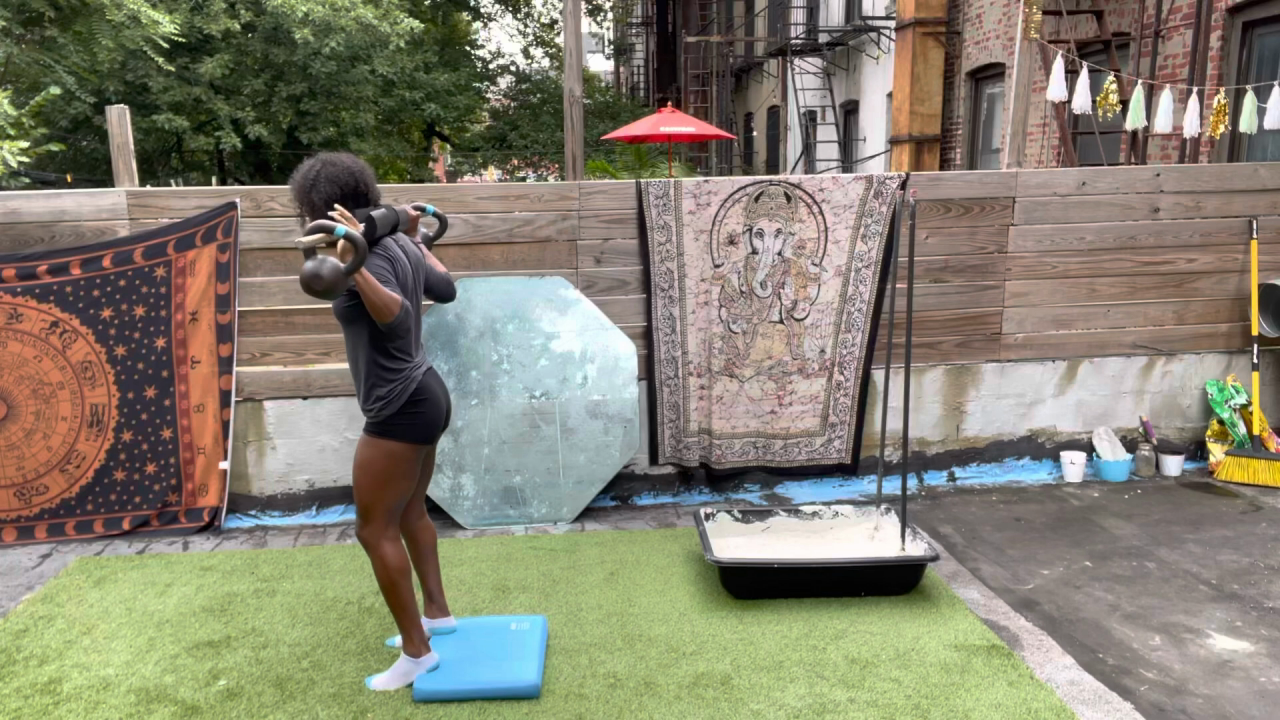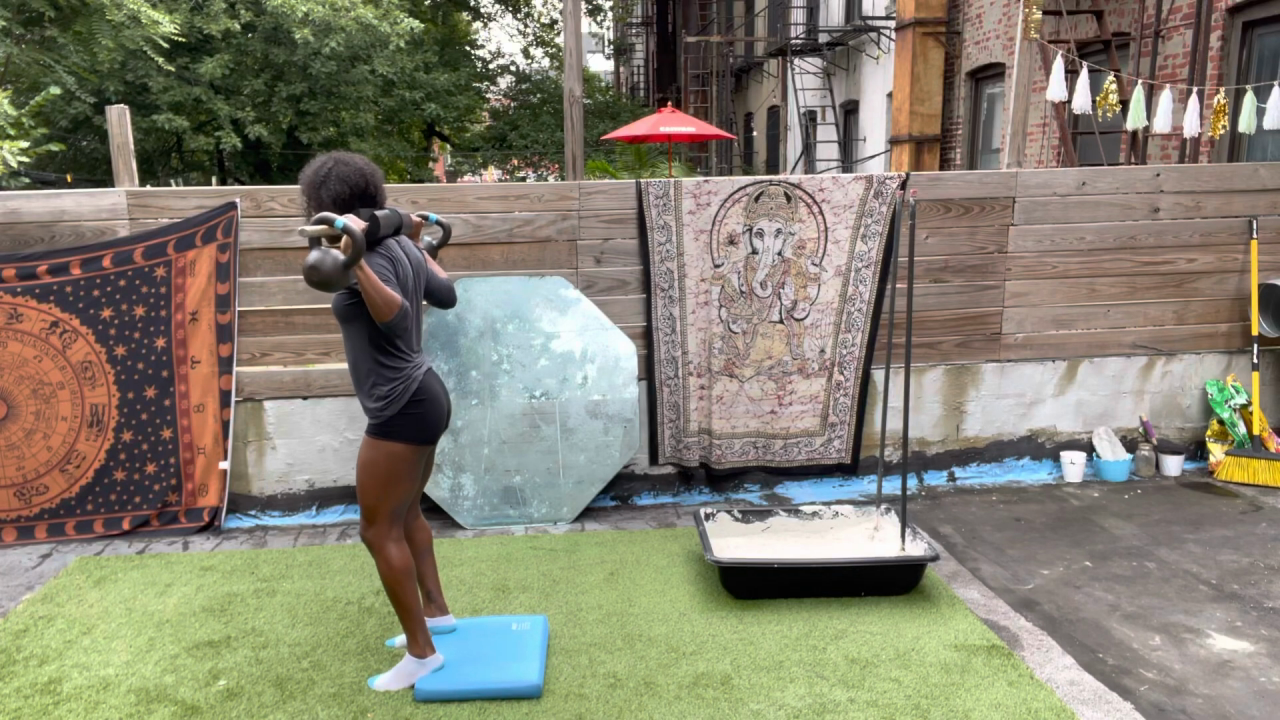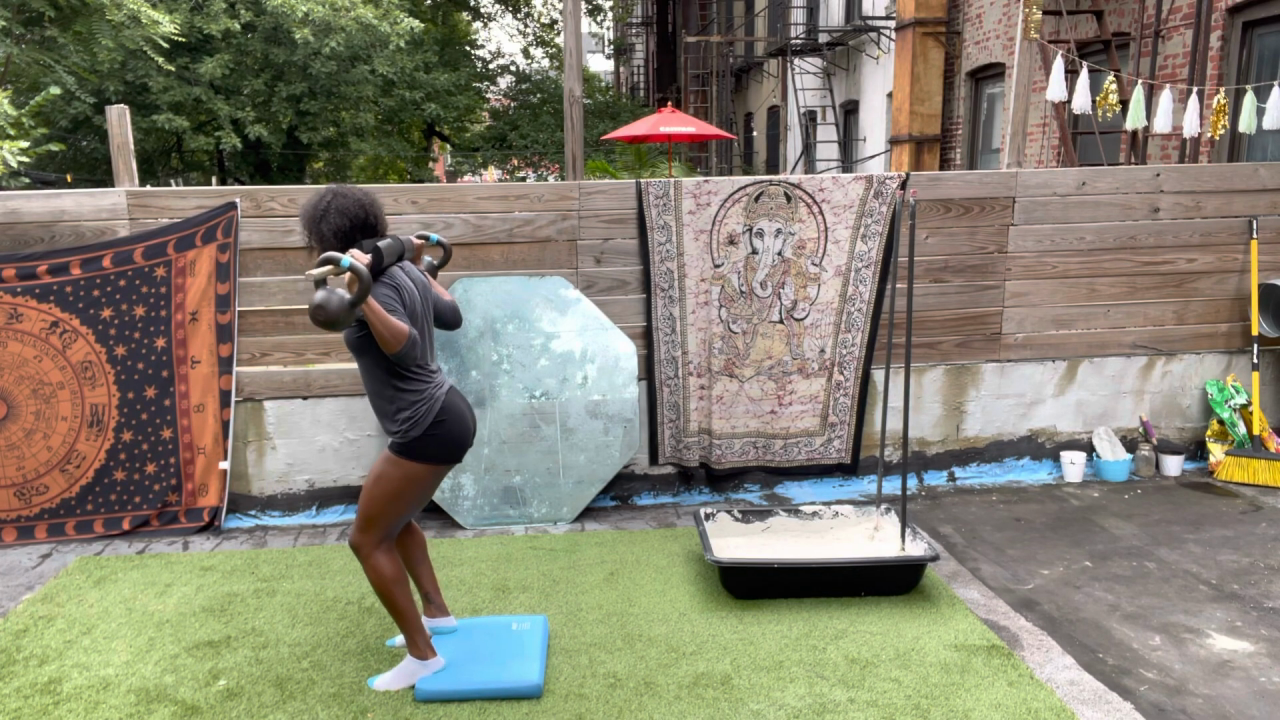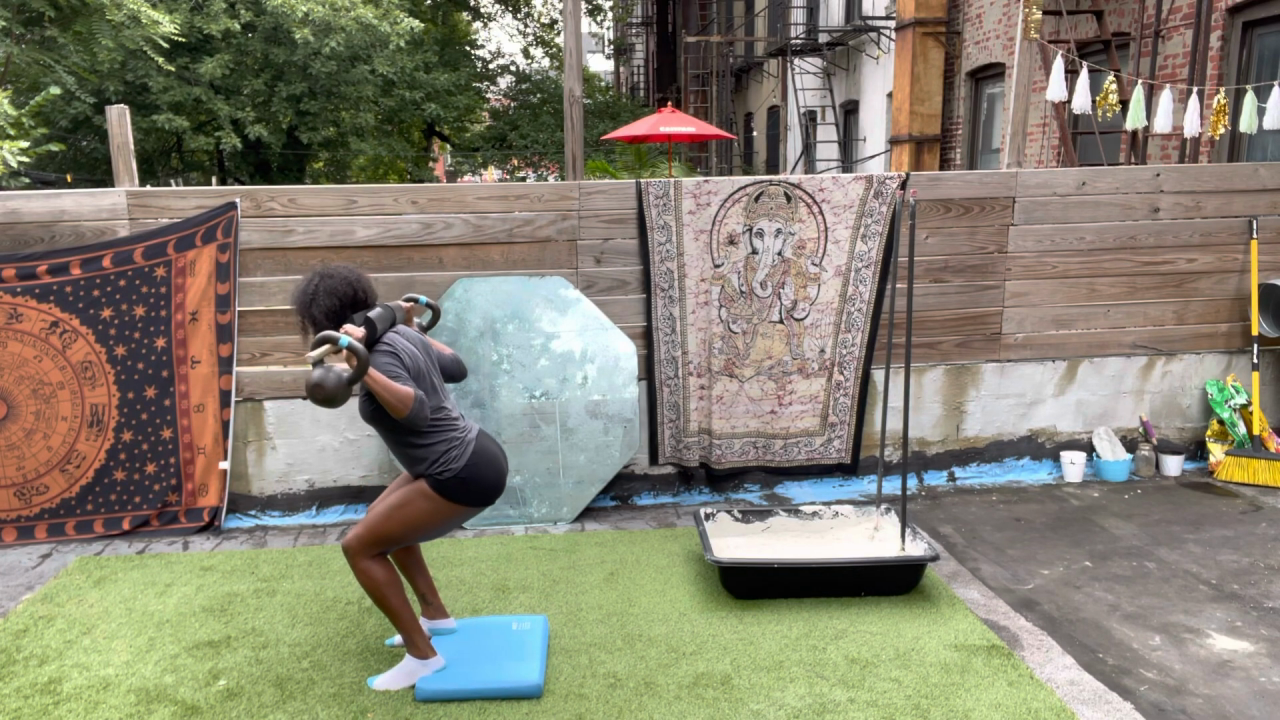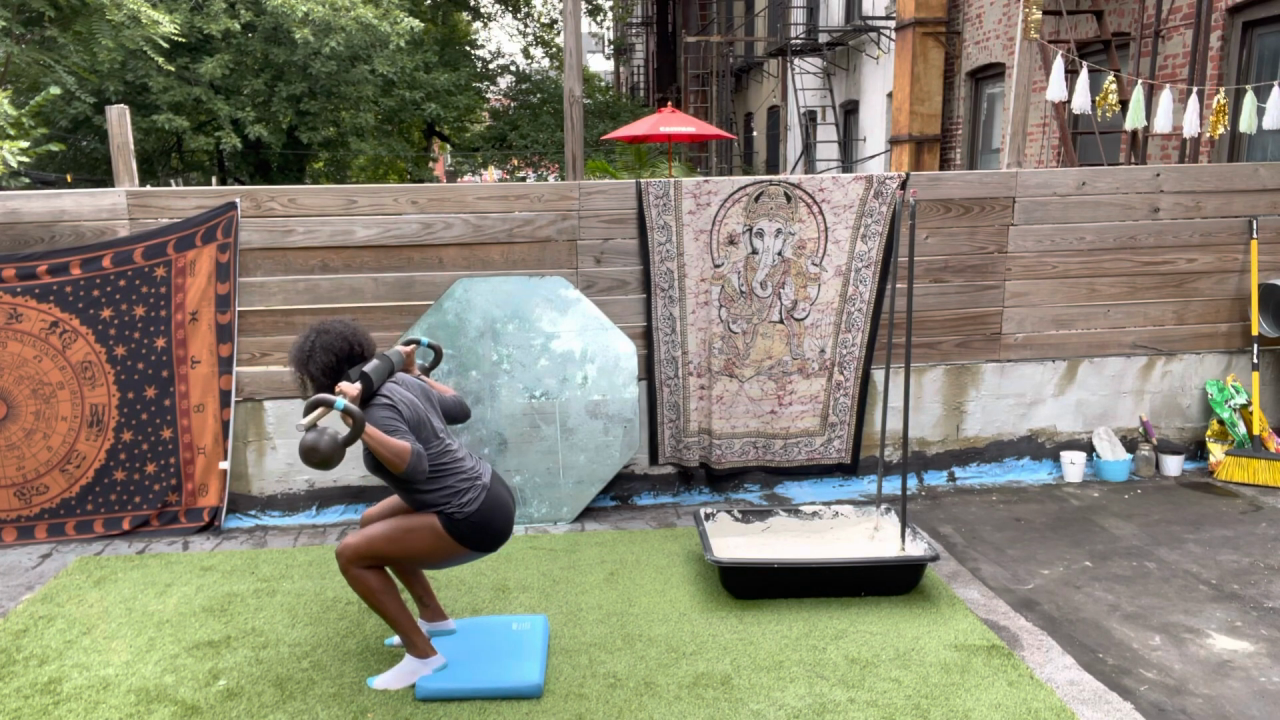
dt=1s
person 1, frame 1
left shoulder: (372, 255)
right shoulder: (397, 246)
left elbow: (397, 319)
right elbow: (446, 290)
left wrist: (352, 266)
left hip: (400, 409)
right hip: (422, 398)
left knee: (374, 530)
right knee: (408, 512)
left ankle: (416, 651)
right ankle: (438, 613)
person 1, frame 2
left shoulder: (373, 255)
right shoulder: (399, 247)
left elbow: (396, 319)
right elbow: (447, 295)
left wrist: (355, 262)
left hip: (401, 410)
right hip: (422, 398)
left knee: (379, 530)
right knee: (404, 514)
left ankle: (421, 652)
right ankle: (436, 612)
person 1, frame 3
left shoulder: (378, 285)
right shoulder: (403, 272)
left elbow: (408, 350)
right elbow: (452, 317)
left wrist: (360, 299)
left hip: (428, 431)
right hip: (446, 417)
left knee: (368, 539)
right knee: (392, 516)
left ankle: (423, 655)
right ankle: (437, 613)
person 1, frame 4
left shoulder: (379, 356)
right shoulder: (400, 336)
left elbow: (418, 412)
right elbow: (456, 369)
left wrist: (361, 369)
left hip: (466, 477)
right hip: (474, 457)
left knee: (359, 545)
right knee: (383, 519)
left ankle: (422, 655)
right ankle: (435, 615)
person 1, frame 5
left shoulder: (378, 409)
right shoulder: (403, 383)
left elbow: (415, 467)
right elbow: (460, 410)
left wrist: (359, 426)
left hip: (475, 521)
right hip: (485, 495)
left knee: (352, 553)
right knee: (372, 525)
left ankle: (422, 654)
right ankle: (434, 618)
